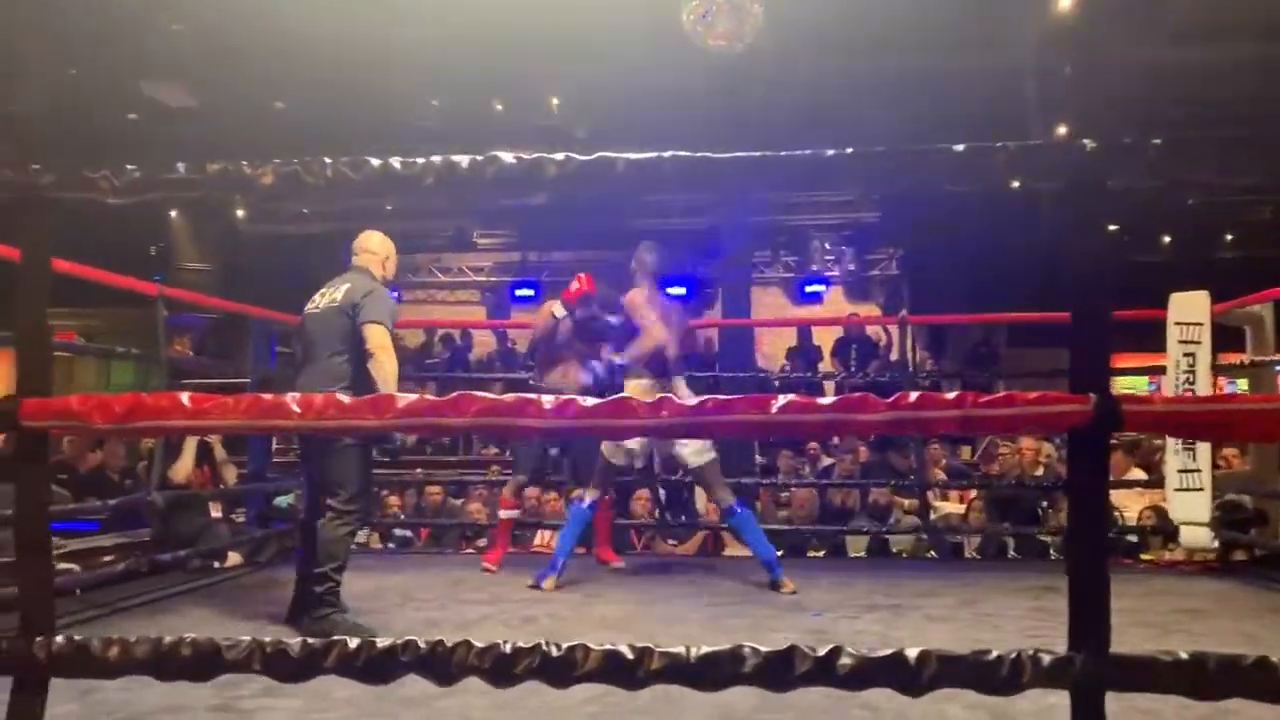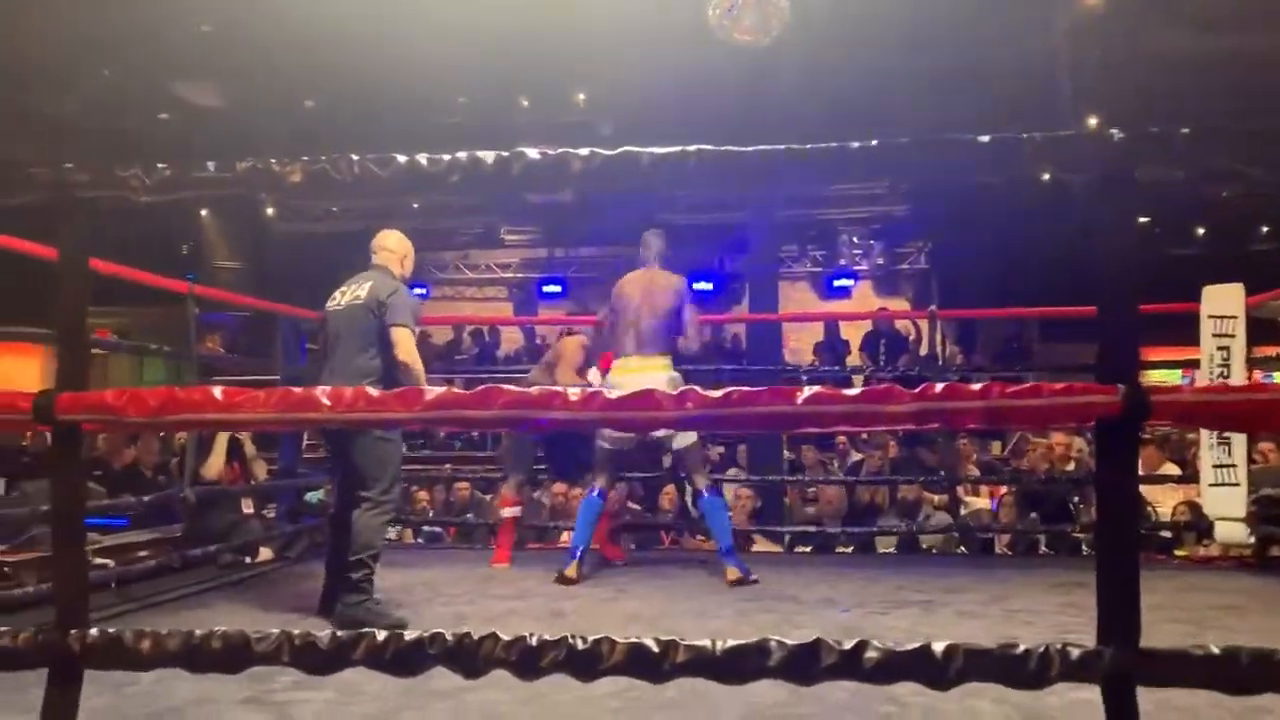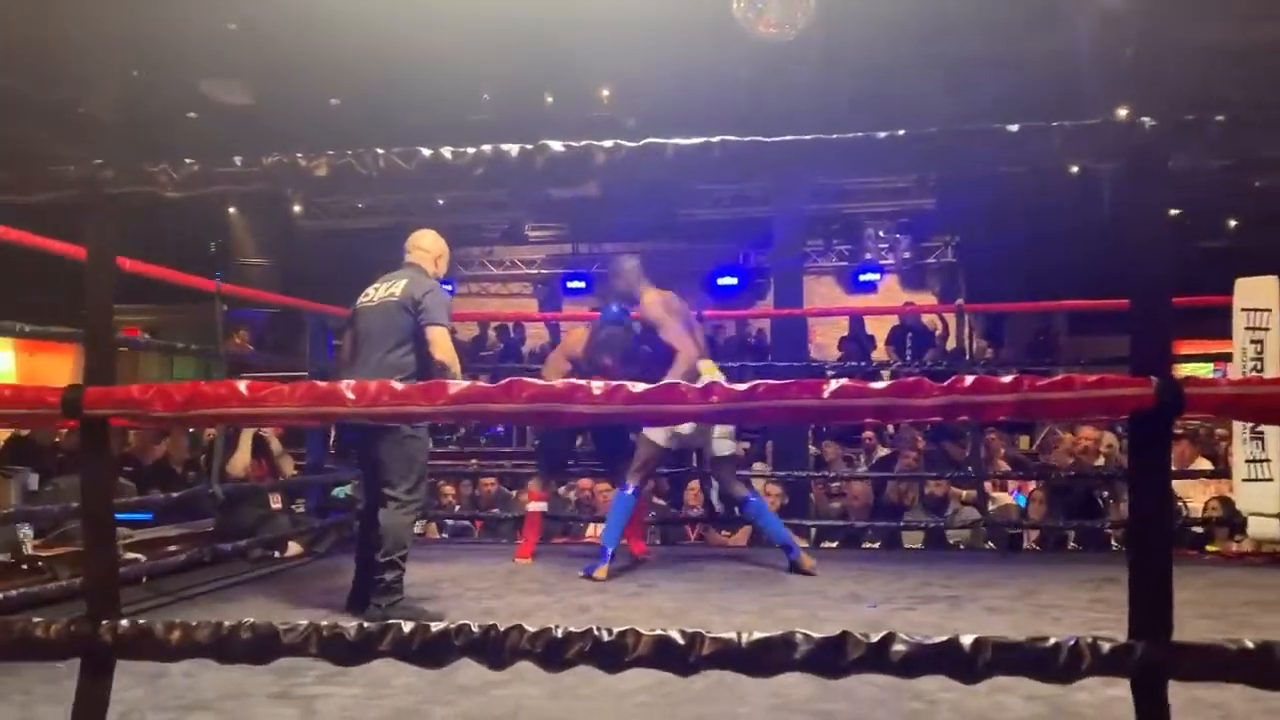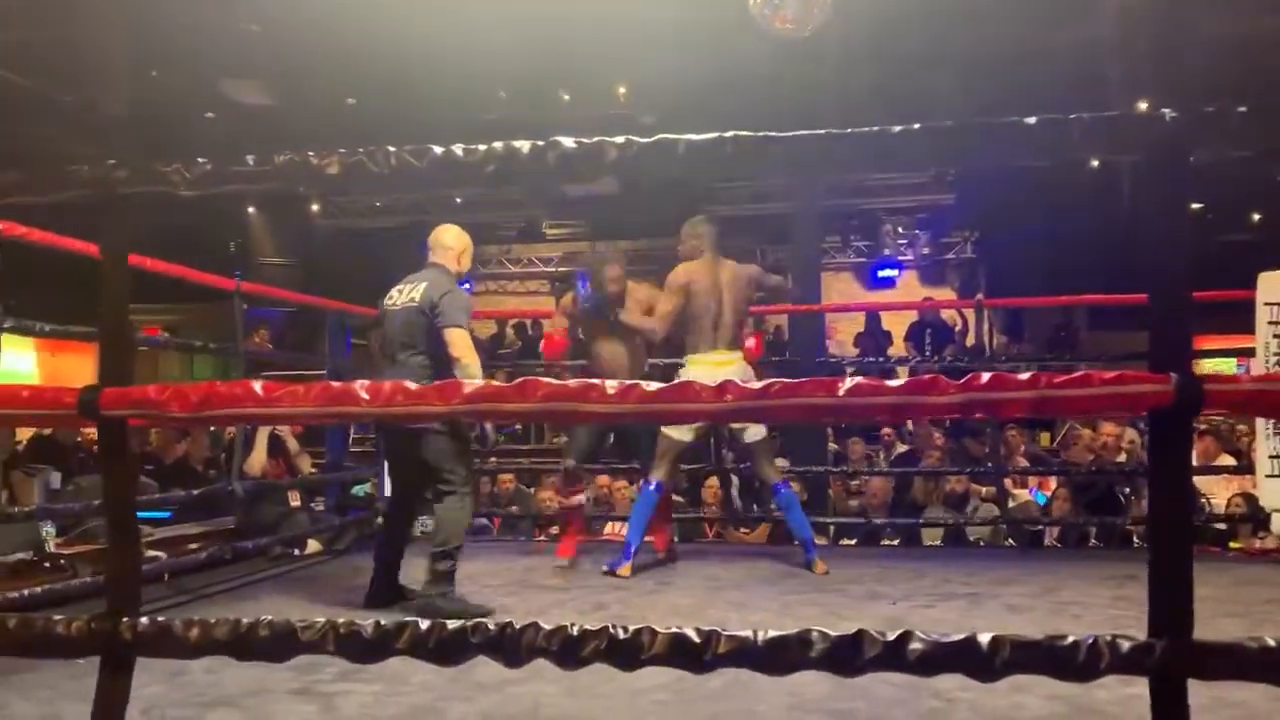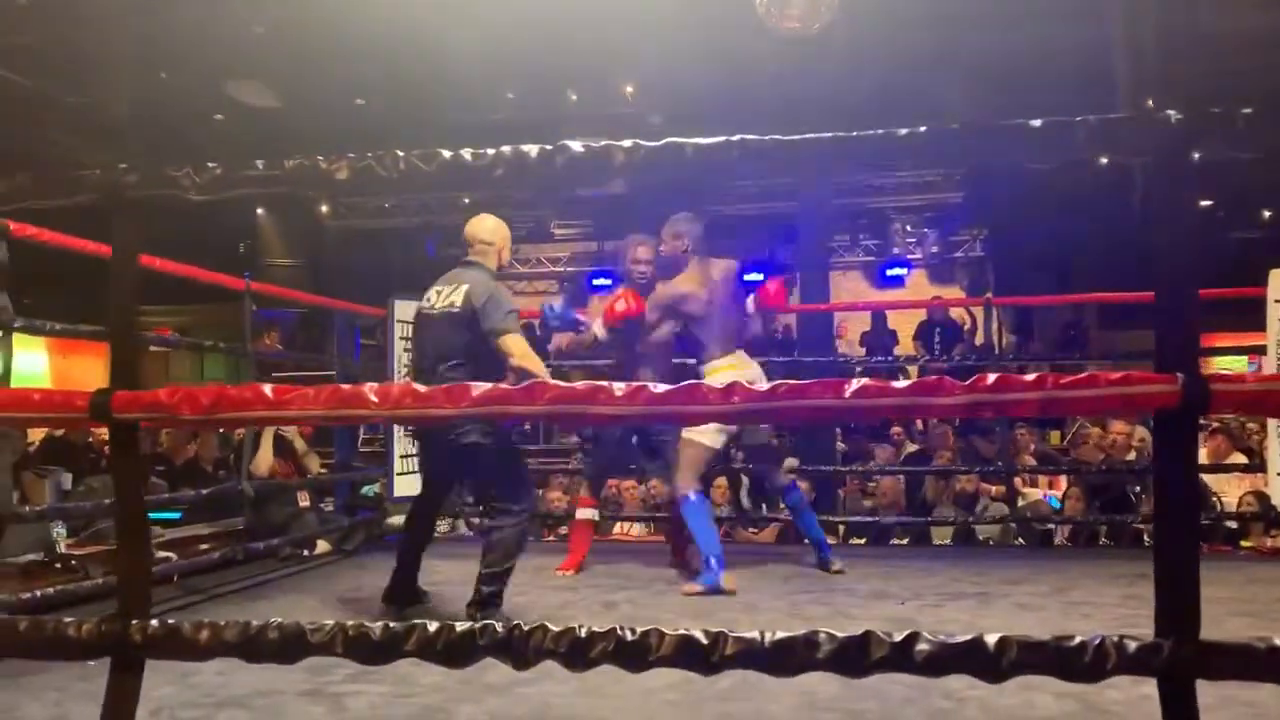
dt=0.3s
person 1, frame 1
left shoulder: (322, 294)
right shoulder: (374, 293)
right elbow: (378, 349)
left knee: (320, 507)
right knee: (344, 508)
left ankle: (306, 601)
right ankle: (323, 610)
person 1, frame 2
left shoulder: (341, 293)
right shoulder: (395, 292)
right elbow: (404, 355)
left knee: (347, 500)
right knee: (377, 500)
left ankle: (336, 593)
right ankle: (356, 597)
person 1, frame 3
left shoulder: (371, 291)
right shoulder: (429, 290)
left elbow: (346, 352)
right elbow: (441, 355)
left knee: (376, 498)
right knee: (402, 499)
left ankle: (364, 590)
right ankle: (386, 599)
person 1, frame 4
left shoulder: (400, 288)
right shoulder: (449, 293)
left elbow: (380, 351)
right elbow: (462, 353)
left knee: (405, 496)
right knee: (457, 489)
left ankle: (384, 585)
right ankle: (440, 588)
person 1, frame 5
left shoulder: (436, 289)
right shoulder: (491, 291)
left elbow: (420, 355)
right elbow: (520, 359)
right hip: (471, 421)
left knee: (430, 499)
right knee: (513, 504)
left ankle: (401, 587)
right ankle: (485, 609)
person 2, frame 1
left shoulder: (634, 298)
right shoulder: (673, 305)
left elbow: (659, 342)
left wrist: (616, 362)
left hip: (641, 400)
right hip: (678, 400)
left knee: (595, 490)
right knee: (722, 494)
left ankle: (553, 571)
right ankle: (777, 574)
person 2, frame 2
left shoulder: (620, 286)
right shoulder: (678, 285)
left elbow: (606, 337)
right elbow: (692, 346)
left hip: (621, 381)
right hip: (662, 379)
left knee: (600, 478)
right knee: (700, 477)
left ankle: (573, 561)
right ankle: (731, 563)
person 2, frame 3
left shoulder: (648, 305)
right shoulder: (670, 299)
left elbow: (688, 352)
left hip: (687, 386)
right hip: (714, 385)
left knee: (635, 479)
right knee: (731, 483)
left ankle: (604, 561)
right ankle: (796, 553)
person 2, frame 4
left shoulder: (682, 274)
right shoulder: (749, 273)
left elbow: (658, 330)
right elbow: (787, 290)
left hip: (698, 375)
right hip: (739, 375)
left knee: (660, 470)
right knee: (769, 472)
left ankle: (627, 557)
right ankle: (812, 554)
person 2, frame 5
left shoulder: (672, 291)
right shoulder: (729, 268)
left elbow: (651, 338)
left hip: (721, 383)
right hip: (749, 373)
left knee: (685, 482)
right knee: (773, 472)
left ankle: (715, 570)
right ankle: (825, 553)
person 3, frame 1
left shoulder: (600, 329)
right shoulder: (553, 311)
right elbow: (537, 336)
right wrist: (564, 305)
right knee: (521, 477)
left ankle: (604, 546)
right ankle: (498, 547)
person 3, frame 2
left shoulder: (604, 360)
right shoulder: (574, 347)
right wrist: (597, 375)
right knee: (516, 476)
left ankle: (606, 543)
right ankle: (503, 548)
person 3, frame 3
left shoulder: (626, 356)
right shoulder: (576, 341)
right elbow: (550, 376)
left knee: (626, 472)
right knee: (546, 472)
left ankle: (637, 541)
right ankle: (528, 542)
person 3, frame 4
left shoulder: (646, 296)
right shoulder: (574, 302)
right elbow: (557, 331)
right knee: (574, 464)
left ankle: (663, 541)
right ankle: (570, 540)
person 3, frame 5
right shoulder: (608, 302)
right elbow: (584, 341)
left knee: (674, 476)
right knee: (595, 475)
left ankle: (681, 551)
right ankle: (577, 552)
